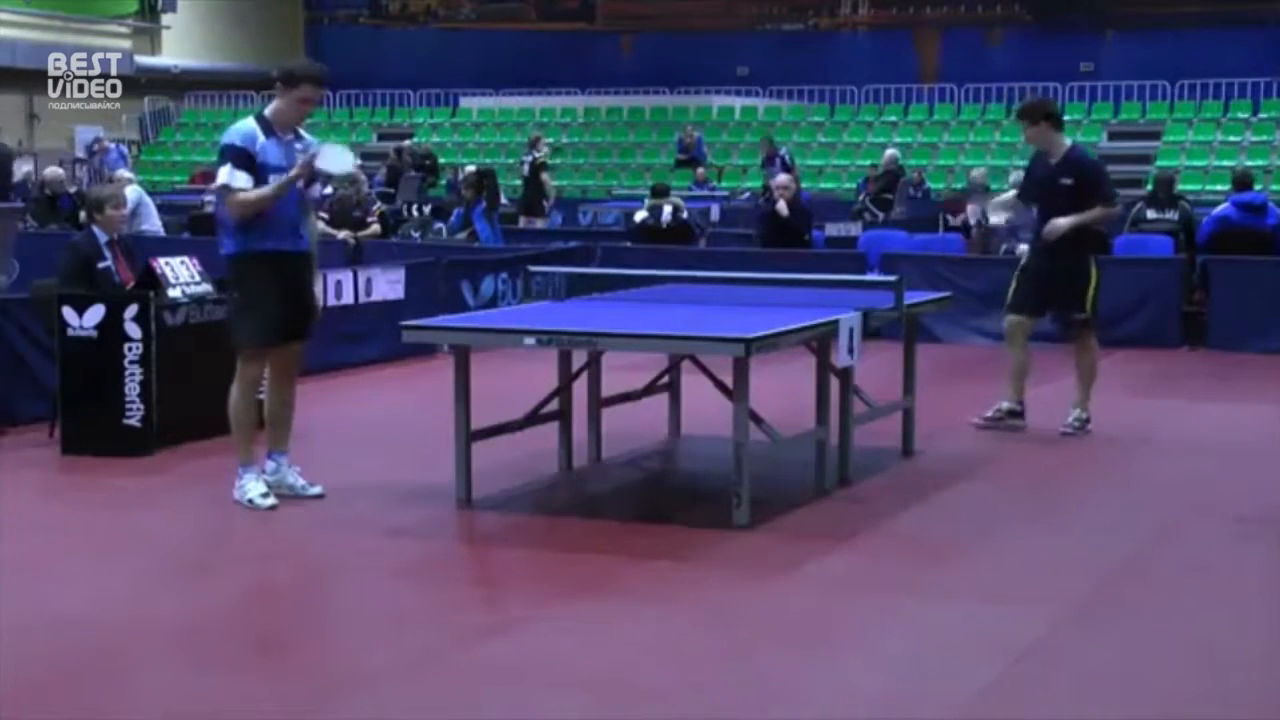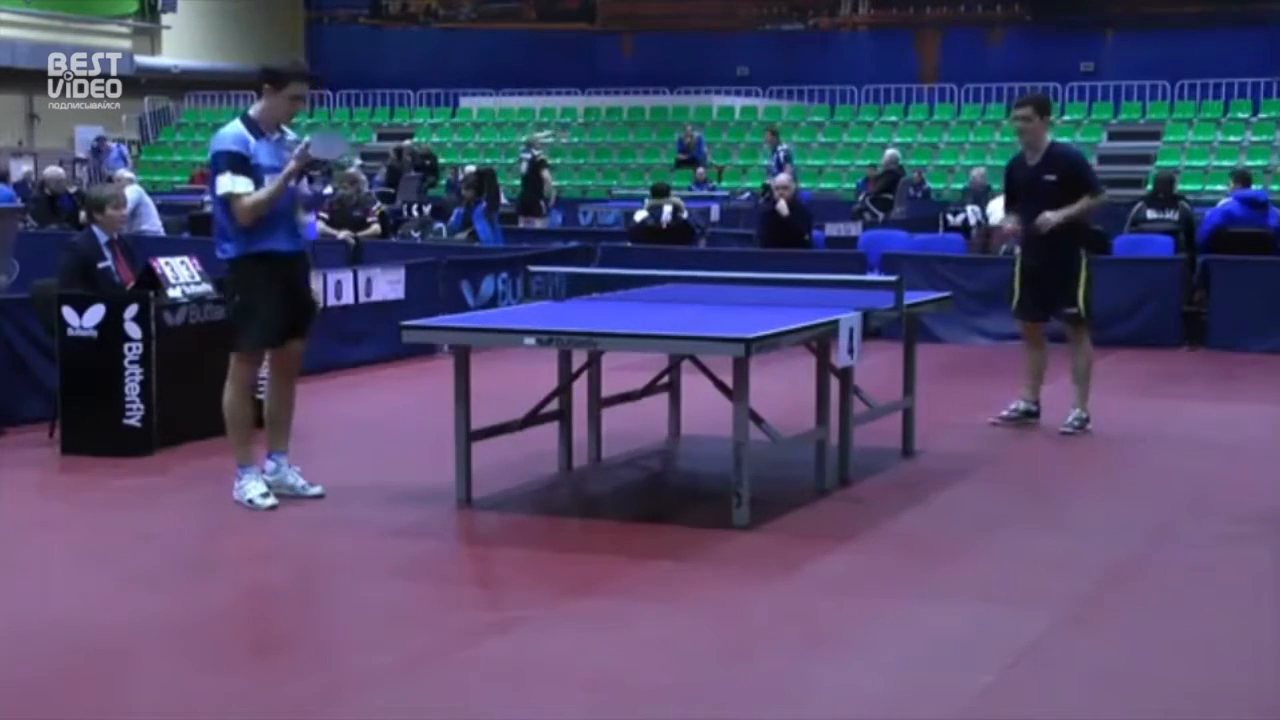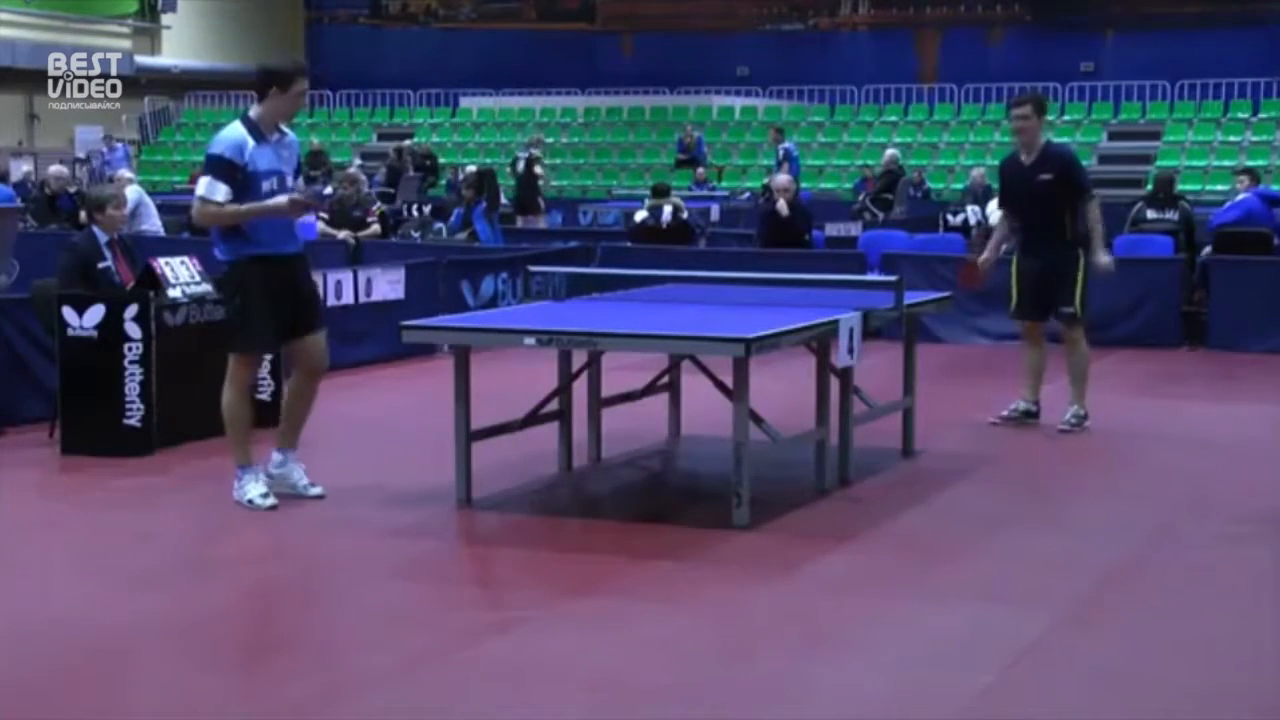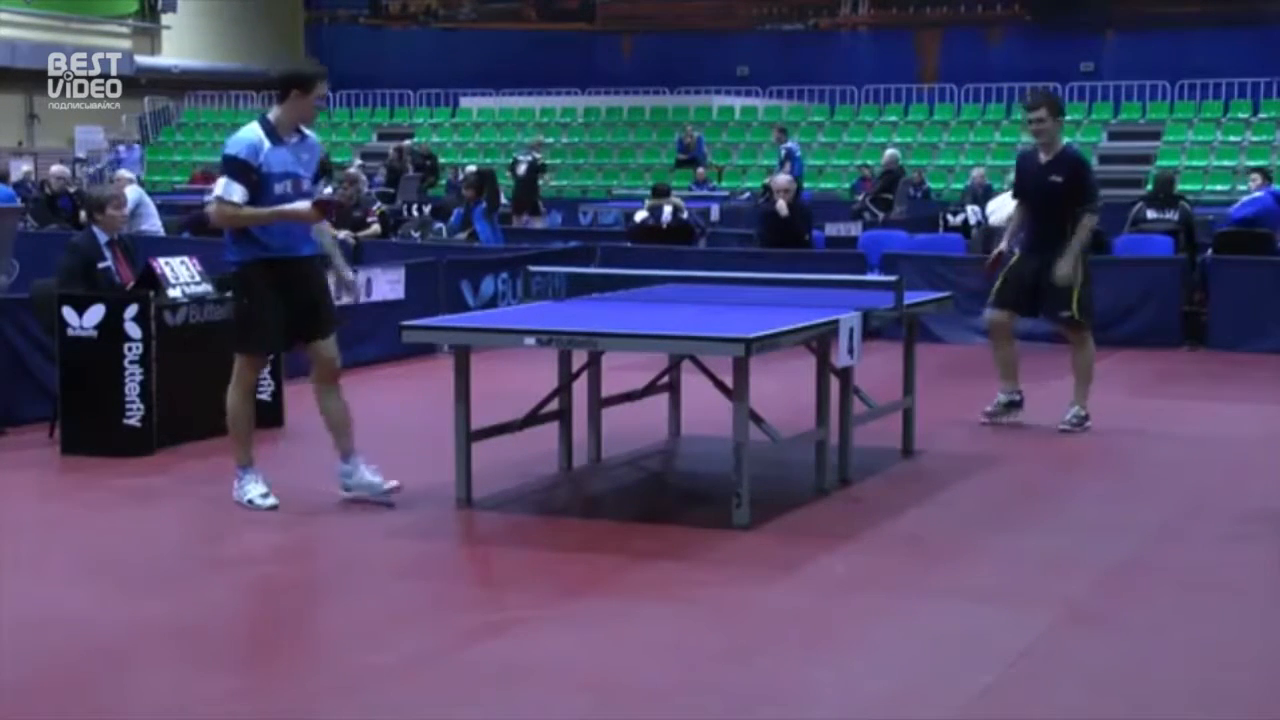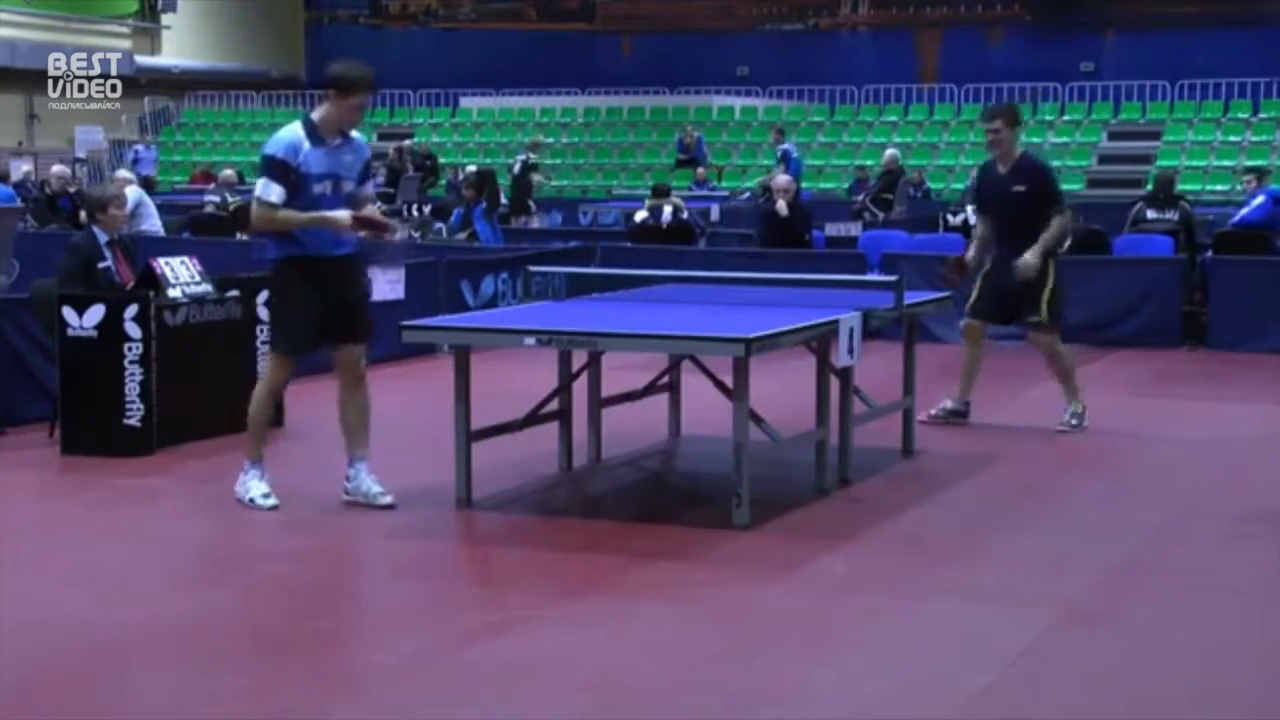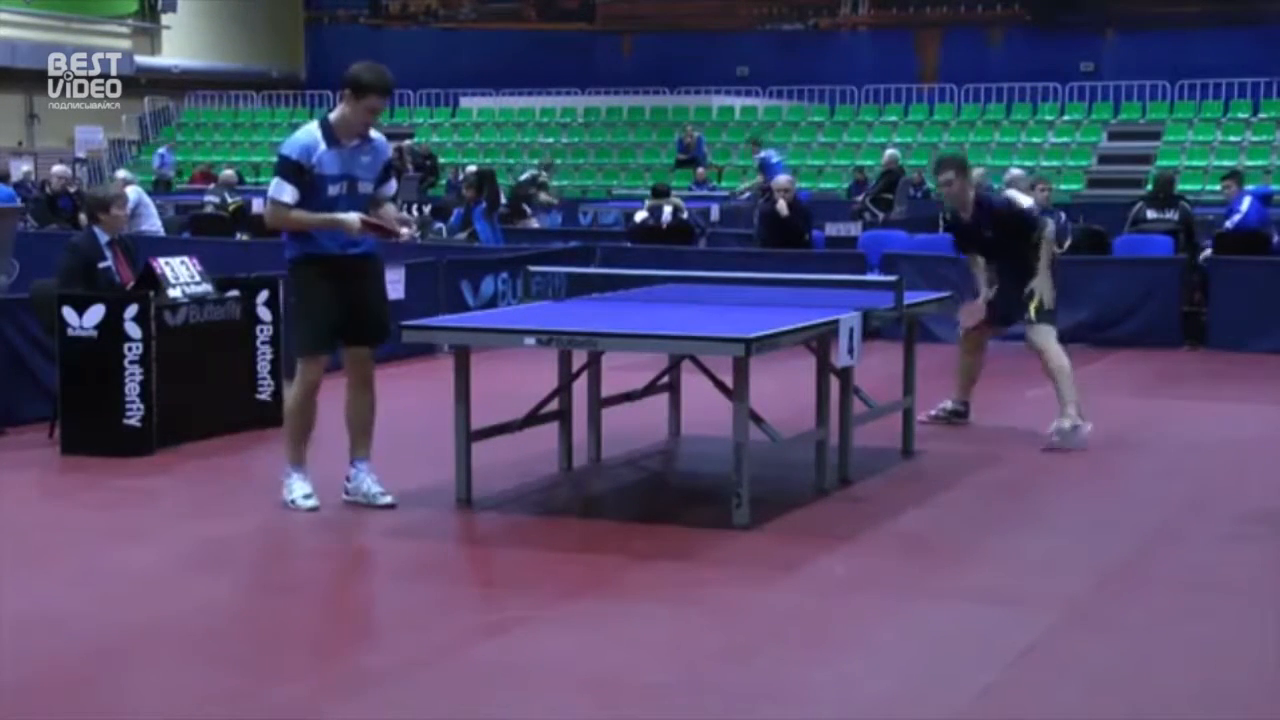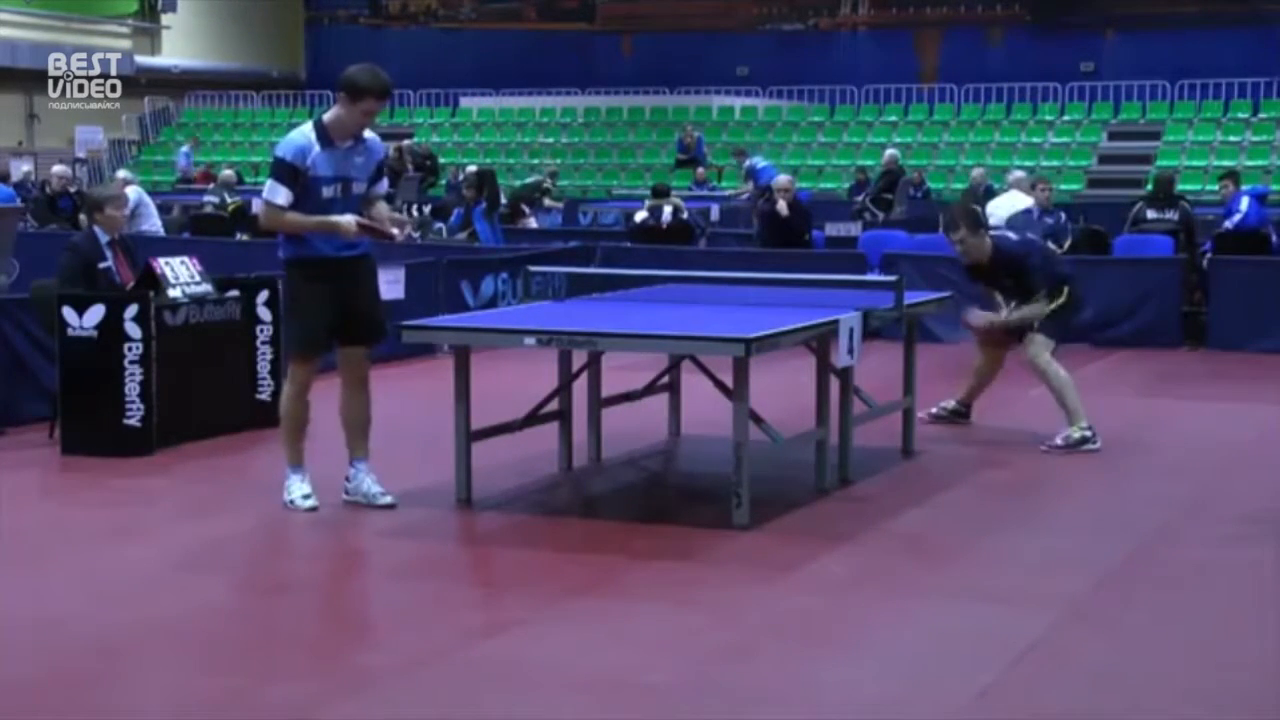
dt=0.4s
person 1, frame 1
left shoulder: (305, 143)
right shoulder: (242, 137)
right elbow: (236, 206)
left wrist: (312, 272)
right wrist: (290, 179)
left hip: (294, 264)
right hip: (253, 265)
left knee: (287, 368)
right knee: (251, 369)
left ankle: (278, 465)
right ankle: (246, 473)
person 1, frame 2
left shoulder: (289, 140)
right shoulder: (232, 141)
right elbow: (245, 212)
left wrist: (306, 267)
right wrist: (288, 174)
left hip: (290, 263)
right hip: (251, 267)
left knee: (287, 367)
right knee: (245, 370)
left ankle: (278, 465)
right ankle: (245, 474)
person 1, frame 3
left shoulder: (290, 141)
right shoulder: (230, 144)
right elbow: (202, 213)
right wrist: (267, 207)
left hip: (290, 262)
right hip: (249, 269)
left knee: (313, 363)
right knee: (243, 372)
left ankle: (282, 460)
right ankle: (245, 474)
person 1, frame 4
left shoulder: (311, 145)
right shoulder: (246, 145)
right elbow: (220, 213)
left wrist: (337, 260)
right wrist: (285, 212)
left hip: (304, 266)
right hip: (259, 271)
left knee: (328, 368)
right knee: (248, 375)
left ankle: (352, 469)
right ankle: (245, 475)
person 1, frame 5
left shoulder: (359, 147)
right shoulder: (287, 145)
right elbow: (261, 217)
left wrist: (376, 222)
right wrist: (324, 218)
left hip: (345, 266)
right hip: (297, 269)
left knee: (354, 371)
right knee: (278, 372)
left ankle: (357, 473)
right ankle: (251, 472)
person 1, frame 6
left shoulder: (379, 148)
right shoulder: (302, 146)
right elbow: (275, 214)
left wrist: (393, 220)
right wrist: (336, 220)
left hip: (362, 266)
right hip: (314, 267)
left knee: (362, 372)
right knee: (311, 374)
left ankle: (359, 473)
right ankle: (295, 473)
person 1, frame 7
left shoulder: (373, 147)
right shoulder: (297, 147)
right elbow: (269, 216)
left wrist: (385, 218)
right wrist: (331, 223)
left hip: (355, 266)
right hip: (308, 270)
left knee: (357, 372)
right knee: (301, 374)
left ankle: (358, 473)
right ankle: (295, 475)
person 2, frame 1
left shoulder: (1085, 164)
right shoulder: (1037, 164)
left elbow: (1112, 208)
right elbow: (1021, 200)
left wrist: (1072, 221)
right wrist: (986, 204)
left hip: (1076, 261)
right hip: (1039, 258)
left knee: (1082, 334)
right knee: (1014, 326)
left ankle: (1081, 411)
right ankle: (1013, 405)
person 2, frame 2
left shoulder: (1068, 158)
right shoulder: (1015, 166)
left elbow: (1098, 197)
left wrist: (1062, 214)
right wrist: (1012, 224)
left hip: (1068, 256)
right hip: (1031, 257)
left knee: (1076, 331)
right knee: (1030, 330)
left ankle: (1080, 410)
right ankle: (1029, 403)
person 2, frame 3
left shoulder: (1062, 158)
right shoulder: (1008, 166)
left elbow: (1088, 203)
left wrist: (1098, 250)
right wrist: (990, 251)
left hip: (1064, 255)
right hip: (1027, 257)
left knee: (1071, 329)
right knee: (1029, 330)
left ankle: (1078, 408)
right ankle: (1029, 403)
person 2, frame 4
left shoulder: (1076, 163)
right shoulder: (1025, 160)
left elbow: (1090, 215)
left wrist: (1070, 258)
right wrist: (1006, 241)
left hip: (1063, 262)
right hip: (1027, 254)
left knee: (1076, 332)
right knee: (997, 320)
left ankle: (1080, 407)
right ankle: (1010, 394)
person 2, frame 5
left shoulder: (1035, 170)
right shoulder: (985, 174)
left elbow: (1062, 218)
left wrist: (1037, 252)
right wrist: (974, 249)
left hip: (1033, 265)
right hip: (1000, 263)
left knee: (1042, 336)
right knee: (970, 327)
left ankle: (1075, 404)
right ankle: (958, 403)
person 2, frame 6
left shoulder: (997, 206)
right shoulder: (952, 220)
left elbow: (1046, 230)
left wrist: (1043, 276)
right wrist: (983, 289)
left hip: (1034, 276)
right hip: (1005, 280)
left knee: (1042, 339)
right knee: (971, 333)
left ankle: (1073, 419)
right ankle: (959, 405)
person 2, frame 7
left shoulder: (1016, 253)
right shoulder: (973, 259)
left elbow: (1039, 307)
left wrist: (993, 320)
right wrist: (1003, 311)
left hip: (1057, 294)
right hip: (1024, 296)
left knee: (1035, 352)
right knee: (992, 344)
left ankle: (1082, 430)
right ankle: (962, 405)
